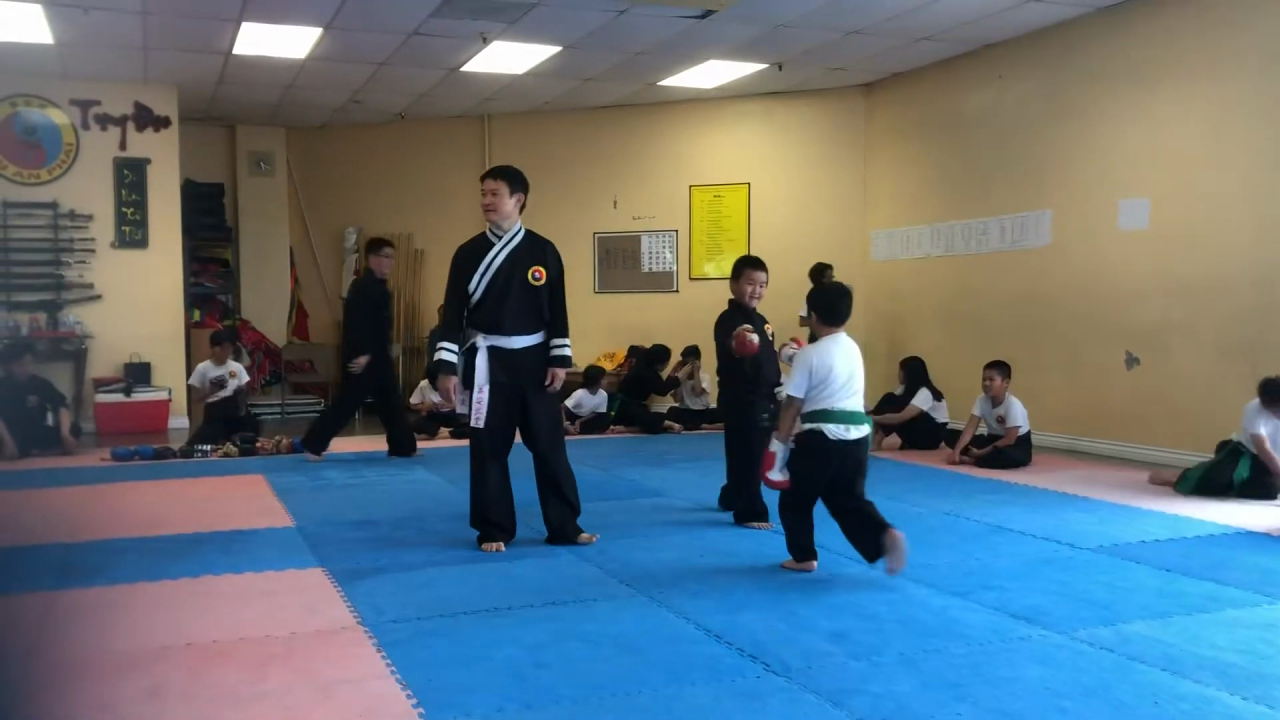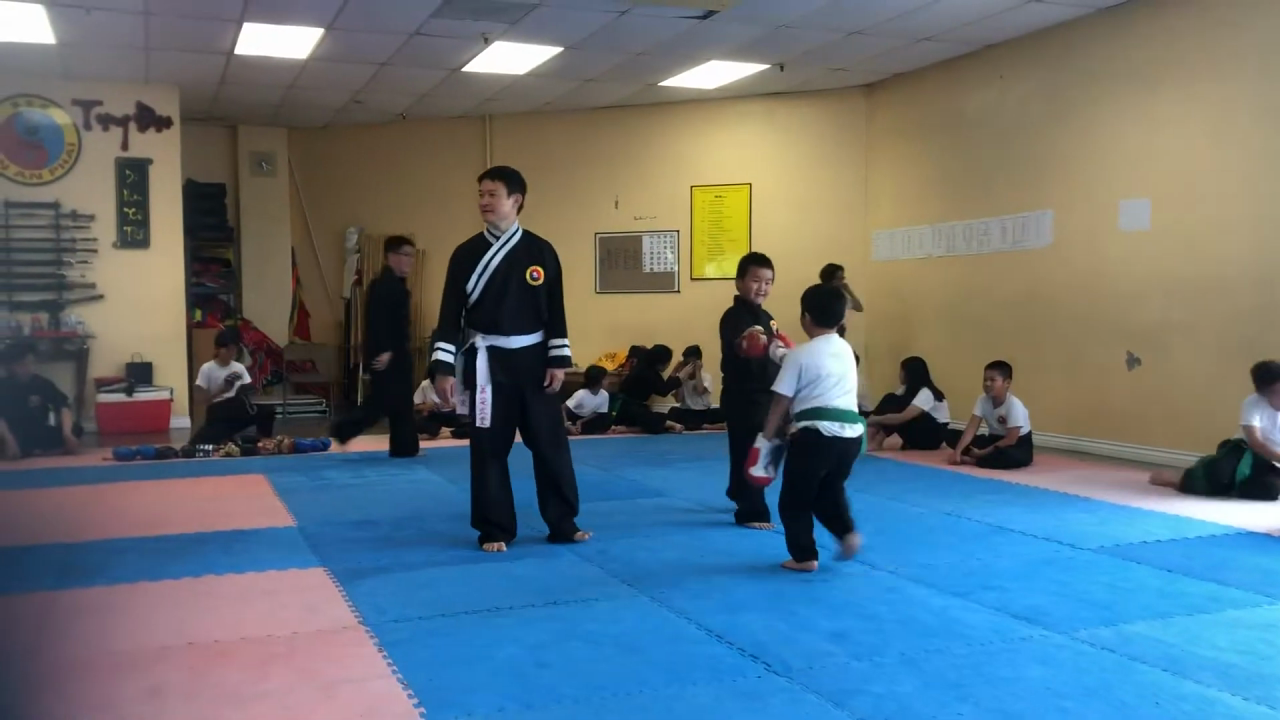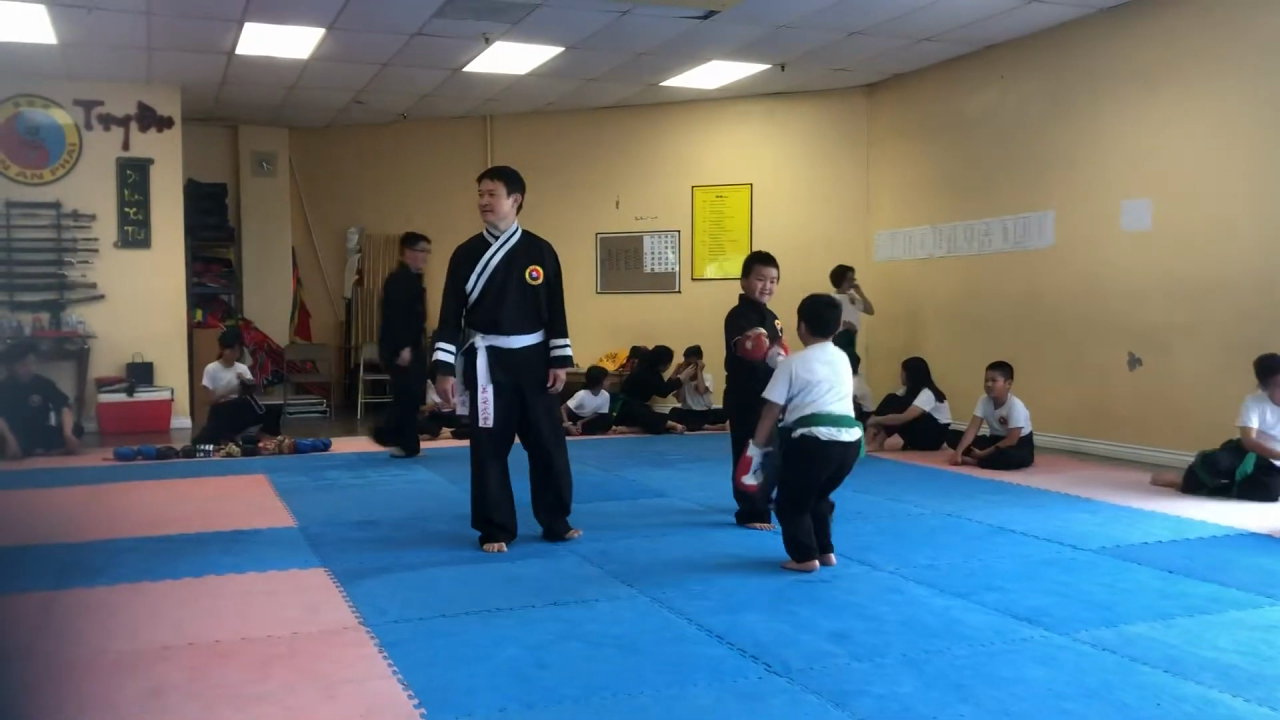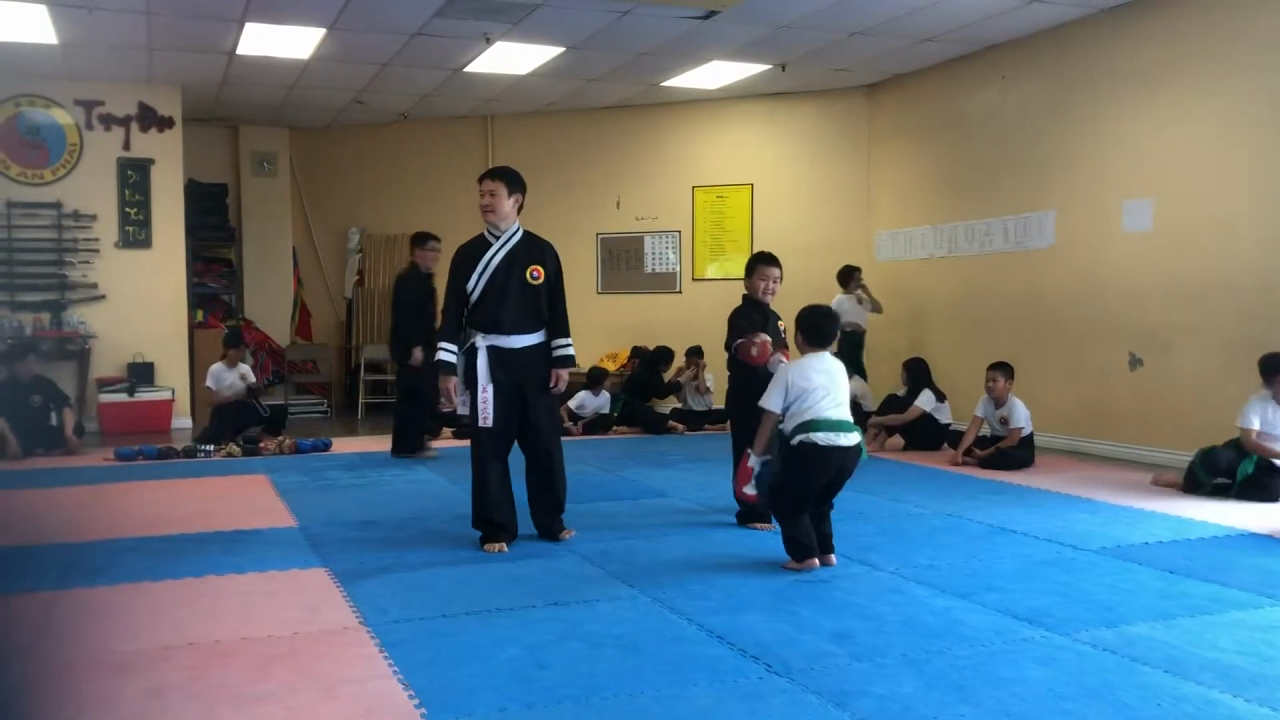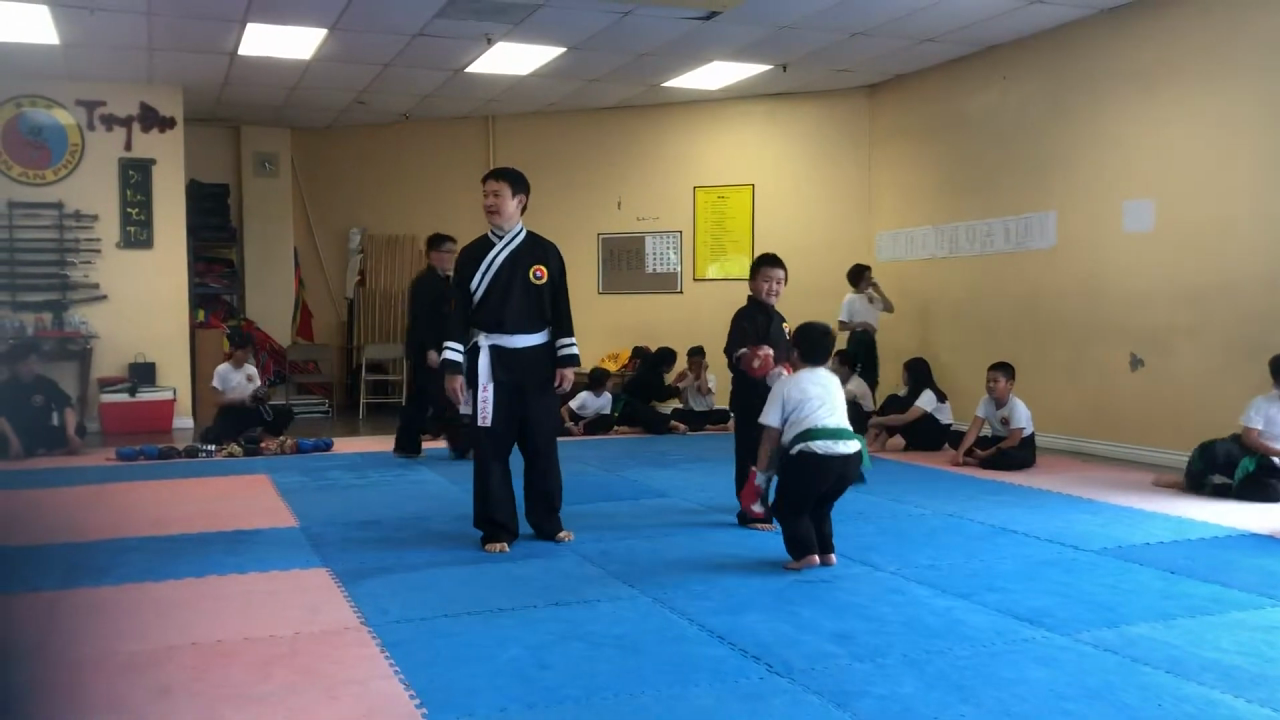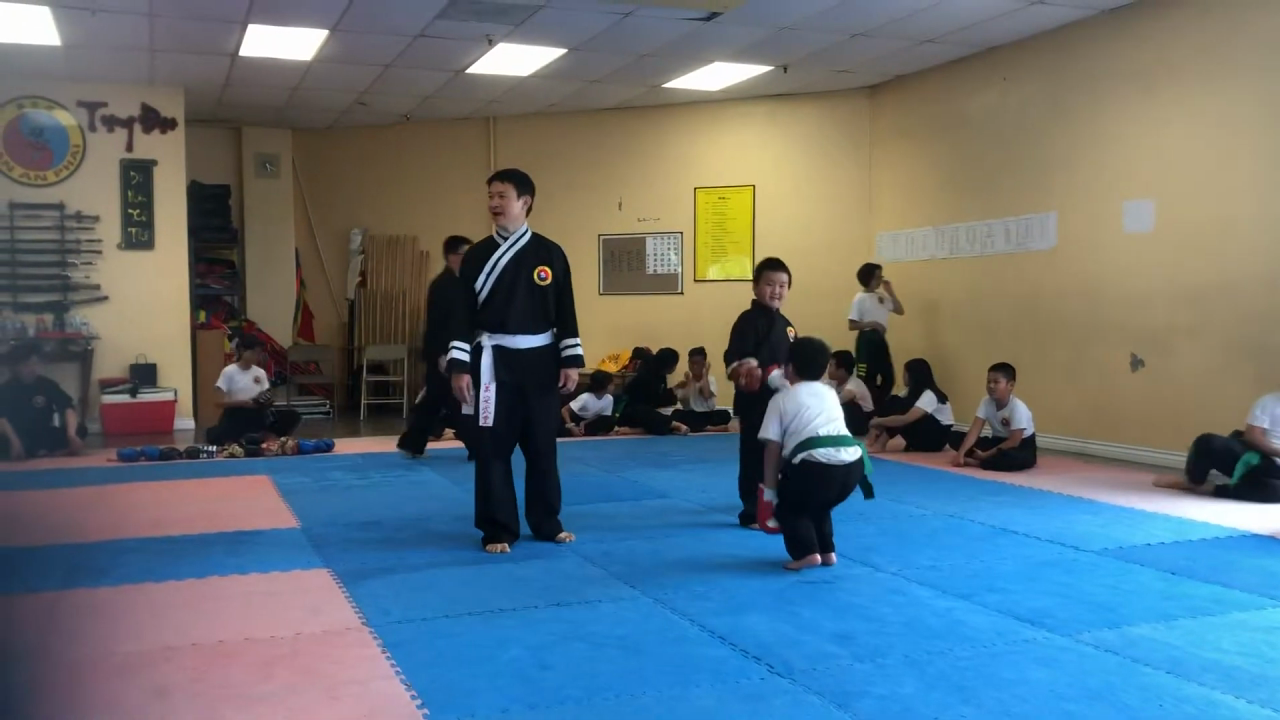
dt=0.1s
person 1, frame 1
left shoulder: (543, 250)
right shoulder: (469, 253)
left elbow: (557, 311)
right elbow: (454, 313)
left wrist: (560, 360)
right wrist: (447, 367)
left hip: (534, 359)
right hip: (489, 362)
left knee: (549, 443)
right knee: (489, 448)
left ankle: (564, 525)
right ankle: (494, 529)
person 1, frame 2
left shoulder: (541, 251)
right shoulder: (467, 253)
left elbow: (555, 311)
right elbow: (451, 314)
left wrist: (559, 360)
right wrist: (444, 367)
left hip: (533, 359)
right hip: (488, 362)
left knee: (550, 443)
right knee: (489, 448)
left ankle: (563, 523)
right ankle: (495, 529)
person 1, frame 3
left shoulder: (540, 250)
right shoulder: (467, 254)
left elbow: (555, 310)
right elbow: (451, 313)
left wrist: (560, 361)
right wrist: (444, 368)
left hip: (534, 359)
right hip: (488, 362)
left knee: (548, 443)
right knee: (489, 447)
left ankle: (556, 521)
right ankle: (495, 529)
person 1, frame 4
left shoulder: (541, 251)
right shoulder: (468, 254)
left elbow: (557, 310)
right elbow: (452, 314)
left wrist: (562, 361)
right wrist: (446, 368)
left hip: (535, 359)
right hip: (489, 362)
left knee: (545, 444)
right knee: (490, 447)
left ankle: (550, 520)
right ankle: (496, 529)
person 1, frame 5
left shoulder: (545, 251)
right shoulder: (472, 254)
left elbow: (560, 310)
right elbow: (458, 314)
left wrist: (567, 360)
right wrist: (453, 367)
left hip: (538, 359)
right hip: (491, 361)
left knee: (542, 445)
right knee: (491, 446)
left ankle: (547, 521)
right ankle: (497, 529)
person 1, frame 6
left shoulder: (550, 253)
right shoulder: (477, 255)
left elbow: (565, 311)
right elbow: (463, 315)
left wrist: (571, 361)
right wrist: (459, 366)
left hip: (541, 361)
right hip: (495, 362)
left knee: (542, 446)
right knee: (493, 447)
left ankle: (547, 522)
right ankle: (498, 529)
person 2, frame 1
left shoulder: (761, 321)
right shoulder: (730, 319)
left elbow: (771, 363)
right elbow: (727, 351)
right wrist: (738, 345)
left hip: (762, 398)
right hip: (739, 399)
left knee: (757, 455)
right knee: (747, 457)
left ankle: (731, 497)
right ankle: (750, 511)
person 2, frame 2
left shoulder: (765, 317)
right shoulder: (735, 316)
left elbow: (776, 358)
right elbow: (732, 350)
right wrist: (744, 346)
left hip: (765, 396)
right hip: (743, 398)
right knee: (749, 456)
left ankle: (740, 494)
right ankle: (751, 511)
person 2, frame 3
left shoulder: (770, 317)
right shoulder: (740, 315)
right elbow: (735, 343)
right wrist: (745, 344)
right hip: (746, 397)
left ankle: (761, 502)
right ankle: (752, 513)
person 2, frame 4
left shoulder: (773, 317)
right shoulder: (742, 315)
right elbow: (734, 344)
right wrist: (744, 348)
right hip: (748, 398)
left ankle: (767, 503)
right ankle: (753, 513)
person 2, frame 5
left shoulder: (778, 318)
right shoulder: (746, 316)
right elbow: (735, 348)
right wrist: (746, 356)
right hip: (751, 399)
right knee: (752, 456)
right ankle: (753, 514)
person 2, frame 6
left shoulder: (784, 323)
right shoulder: (749, 320)
left elbow: (789, 363)
right elbow: (734, 355)
right wrist: (740, 369)
right hip: (756, 402)
right knee: (756, 457)
right ankle: (754, 514)
person 3, frame 1
left shoulder: (809, 355)
right shoulder: (853, 349)
left elbow: (792, 406)
left wrist: (778, 444)
left hip: (821, 439)
right hip: (856, 437)
left knee: (797, 497)
right knee: (850, 499)
left ankle: (803, 557)
right ankle: (886, 537)
person 3, frame 2
left shoulder: (801, 354)
right shoulder: (846, 351)
left elbow: (781, 405)
left wrist: (765, 441)
right wrist: (786, 356)
left hip: (815, 435)
right hip: (850, 435)
left knee: (795, 500)
right knee: (829, 492)
left ankle: (804, 556)
right ankle: (847, 534)
person 3, frame 3
left shoulder: (793, 363)
right shoulder: (843, 359)
left elbow: (772, 412)
left wrist: (756, 448)
left hip: (812, 442)
right hip: (850, 441)
left knee: (791, 502)
right knee: (818, 497)
left ankle: (805, 556)
right ankle: (825, 551)
person 3, frame 4
left shoulder: (789, 372)
right shoulder: (839, 368)
left elbow: (770, 420)
left wrist: (756, 457)
left hip: (811, 447)
right hip: (850, 446)
left knee: (787, 503)
right knee: (819, 500)
left ankle: (805, 555)
right ankle: (826, 552)
person 3, frame 5
left shoulder: (784, 386)
right shoulder: (834, 382)
left elbow: (771, 436)
left wrist: (760, 474)
left hip: (811, 458)
right hip: (850, 455)
left knee: (788, 506)
right knee: (818, 503)
left ankle: (807, 552)
right ankle: (826, 552)
person 3, frame 6
left shoulder: (781, 400)
right shoulder: (829, 393)
left elbow: (772, 449)
left wrist: (769, 491)
left hip: (815, 466)
right hip: (852, 464)
left knee: (789, 506)
right knee: (817, 502)
left ankle: (807, 553)
right ankle: (827, 551)
person 4, frame 1
left shoulder: (379, 285)
right shoulder: (362, 286)
right elbow: (356, 323)
right wrist: (362, 353)
left hip: (378, 353)
right hip: (361, 355)
left knee: (390, 400)
right knee: (347, 403)
left ankle: (403, 445)
right ankle: (313, 444)
person 4, frame 2
left shoulder: (398, 283)
right shoulder: (382, 284)
right elbow: (377, 320)
right wrist: (385, 350)
left hip: (397, 350)
right hip: (384, 351)
left knee: (403, 400)
right knee: (384, 400)
left ankle: (405, 446)
right ankle: (343, 431)
person 4, frame 3
left shoulder: (413, 279)
right shoulder: (398, 280)
right elbow: (393, 316)
right wrist: (403, 347)
left hip: (411, 346)
right hip: (401, 348)
left knee: (413, 394)
right knee: (411, 393)
left ankle: (404, 443)
right ankle: (388, 437)
person 4, frame 4
left shoulder: (423, 278)
right shoulder: (407, 279)
right elbow: (403, 316)
left wrist: (419, 346)
right wrist: (415, 346)
left hip: (420, 346)
right hip: (408, 348)
left knee: (410, 397)
right knee: (425, 394)
left ankle: (404, 445)
right ankle: (415, 444)
person 4, frame 5
left shoulder: (442, 281)
right shoulder: (425, 282)
right elbow: (420, 319)
right wrist: (430, 349)
left hip: (436, 348)
right hip: (426, 351)
left knee: (419, 398)
right knee: (442, 397)
left ankle: (406, 446)
person 4, frame 6
left shoulder: (460, 285)
right shoulder: (442, 285)
right elbow: (432, 323)
right wrist: (442, 355)
right hip: (443, 353)
left knee: (431, 400)
right knee: (460, 402)
left ankle: (411, 443)
